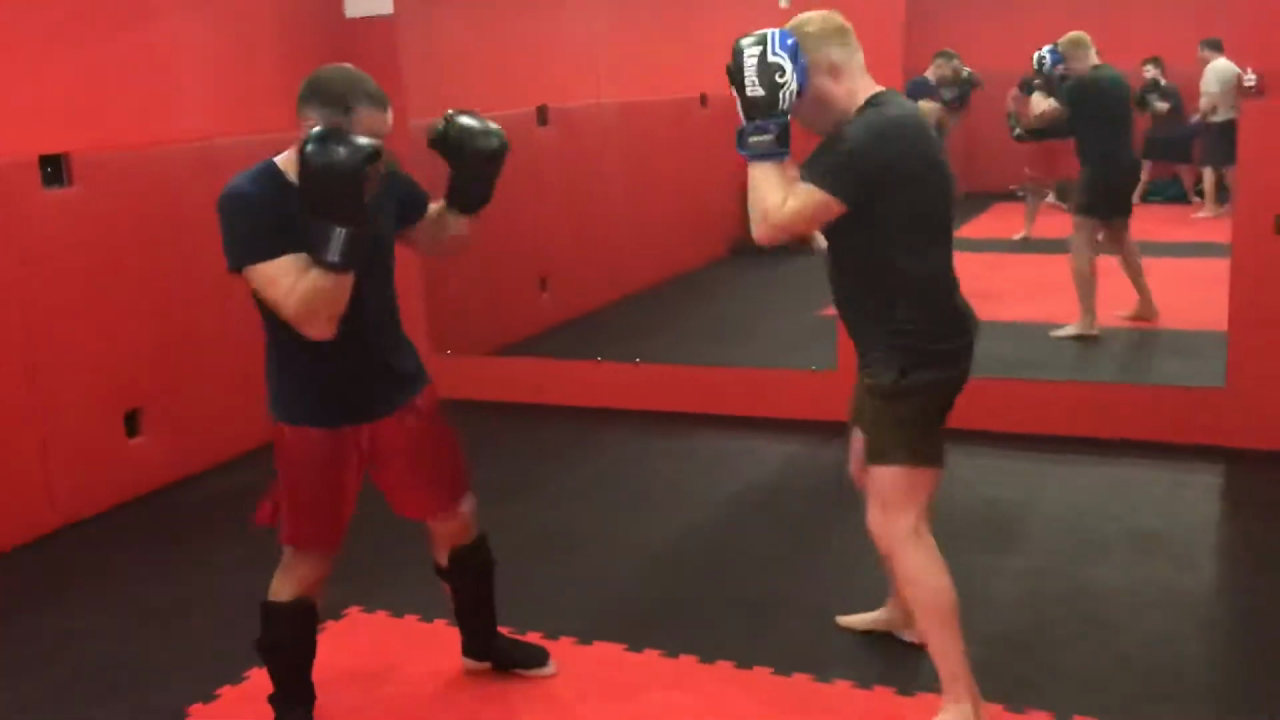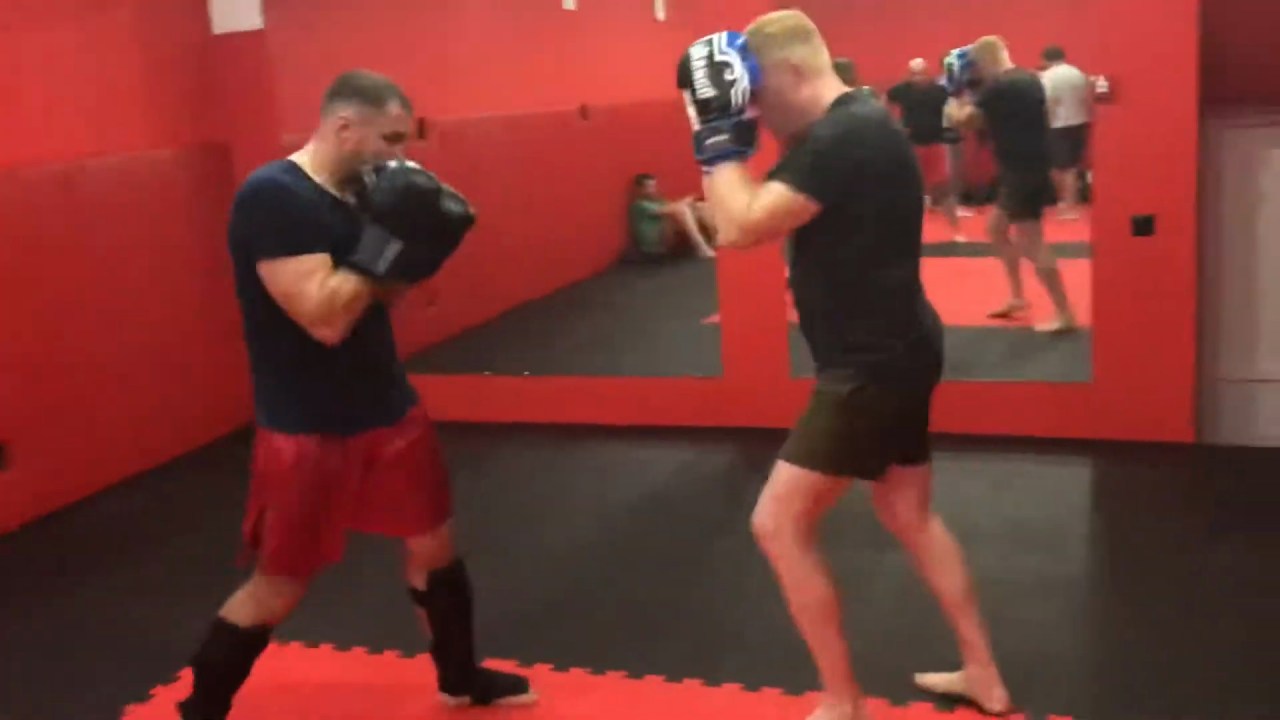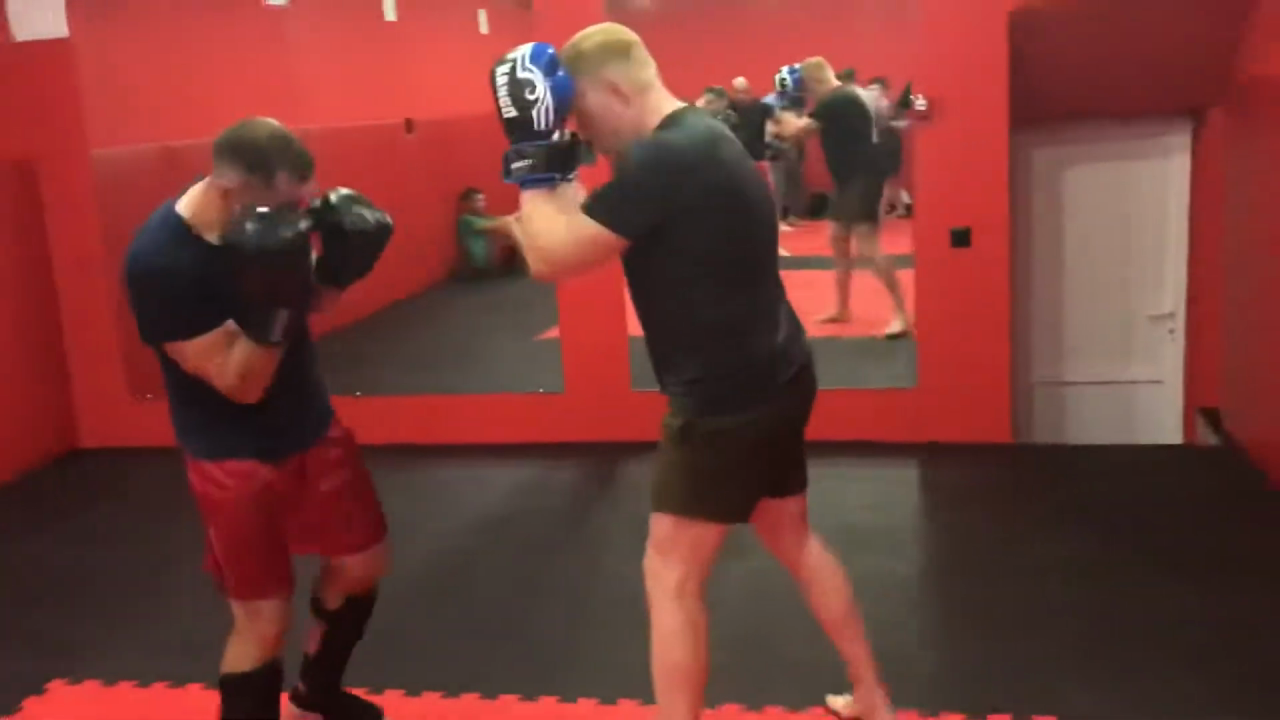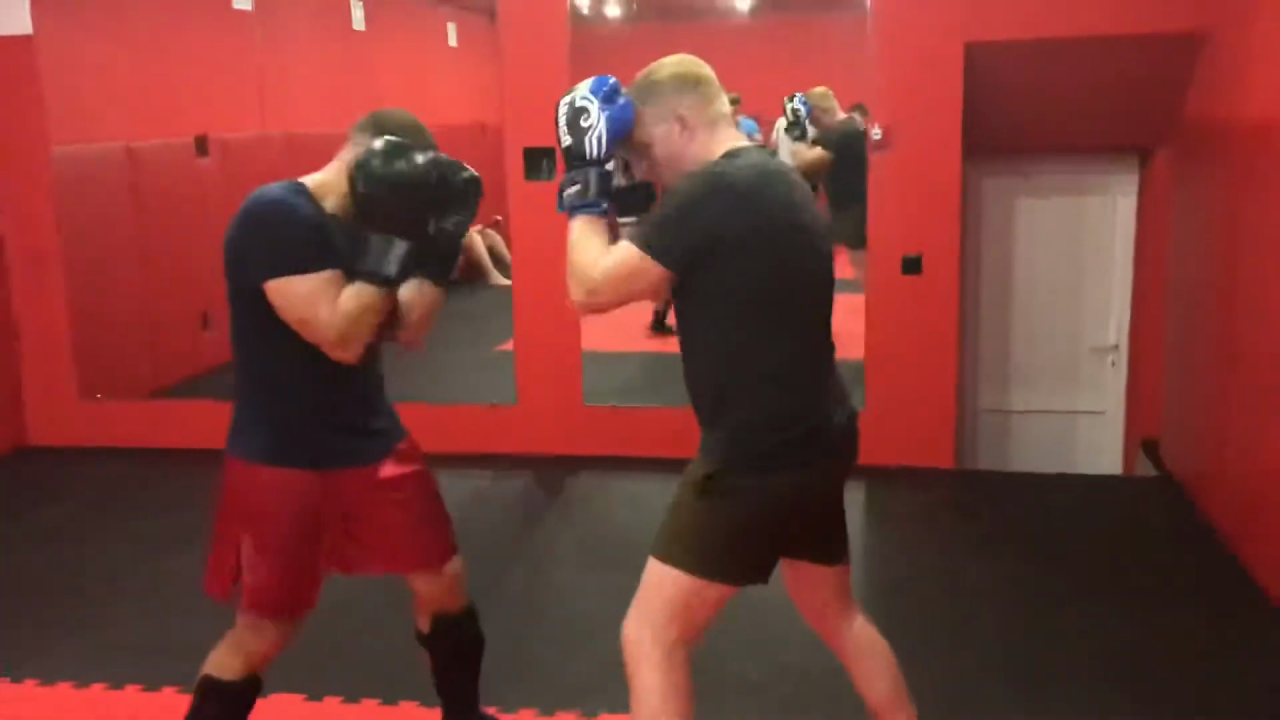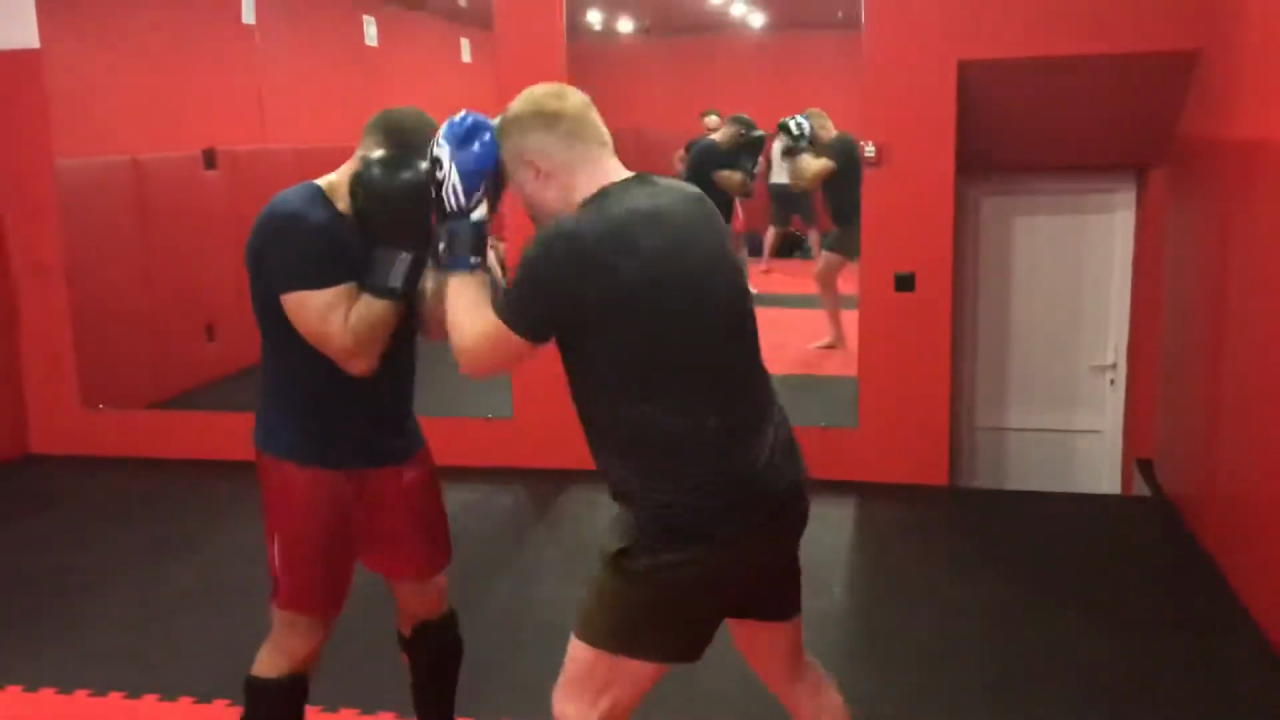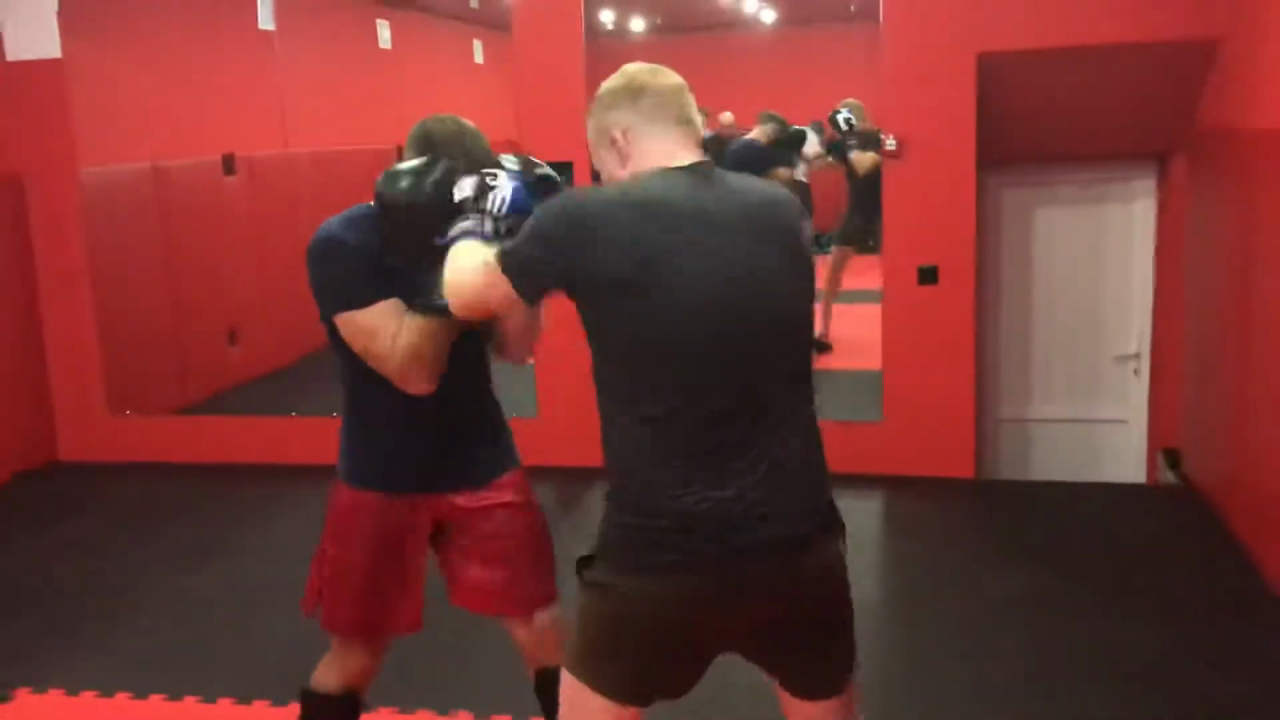
dt=0.5s
person 1, frame 1
left shoulder: (876, 137)
right shoulder: (882, 124)
left elbow: (770, 224)
right elbow: (801, 202)
left wrist: (762, 126)
right wrist: (767, 126)
left hip: (915, 351)
right hip: (912, 342)
left knee: (896, 522)
right knee: (868, 471)
right ankle: (905, 611)
person 1, frame 2
left shoulder: (846, 135)
right shoulder: (853, 126)
left elbow: (739, 227)
right elbow: (768, 207)
left wrist: (717, 131)
right wrist: (725, 130)
left hip: (872, 367)
right hip: (894, 356)
left knee: (778, 525)
right knee: (911, 516)
person 1, frame 3
left shoulder: (664, 162)
right shoulder: (702, 139)
left elbow: (553, 256)
right elbow: (589, 213)
left wrist: (529, 150)
right wrist: (549, 155)
left hip: (726, 398)
right hip: (775, 374)
left knee: (671, 578)
right knee: (794, 539)
person 1, frame 4
left shoulder: (713, 193)
right shoulder: (771, 182)
left elbow: (592, 289)
right elbow: (657, 273)
left wrist: (584, 180)
right wrist: (609, 191)
left hip: (751, 456)
right hip: (813, 441)
left knee: (652, 636)
right knee: (836, 615)
person 1, frame 5
left shoulder: (572, 247)
right shoulder: (688, 205)
left elbow: (476, 352)
left wrist: (459, 232)
left hip: (687, 522)
right hip: (772, 492)
right knee: (787, 667)
person 1, frame 6
left shoulder: (590, 220)
right shoulder: (779, 212)
left elbow: (465, 293)
left wrist: (470, 225)
left hip: (658, 550)
right hip: (797, 539)
person 2, frame 1
left shoulder: (376, 178)
right shoulder: (251, 202)
left elbow: (441, 237)
right elbow: (315, 319)
left wrist: (470, 182)
right wrist: (340, 219)
left hip: (400, 390)
right hip: (316, 414)
left knee: (455, 520)
right knee: (307, 562)
left ankle: (482, 643)
person 2, frame 2
left shoulder: (353, 196)
right shoulder: (271, 197)
right elbow: (324, 319)
left wrist: (418, 252)
right wrist: (384, 237)
left hip: (386, 409)
right hip: (307, 428)
left knee: (434, 544)
right knee: (278, 587)
person 2, frame 3
left shoulder: (267, 219)
right shoulder: (159, 261)
left elbow: (314, 298)
right elbow: (243, 384)
left wrist: (343, 254)
right wrist: (273, 296)
left hip: (310, 424)
right hip: (234, 452)
left knee: (363, 563)
right knee: (264, 619)
person 2, frame 4
left shoulder: (368, 220)
right shoulder: (271, 217)
left elbow: (409, 329)
right elbow: (342, 338)
left wrist: (440, 240)
right wrist: (393, 237)
left hip: (371, 438)
right hip: (281, 459)
left knee: (443, 583)
right knee: (263, 631)
person 2, frame 5
left shoulder: (386, 219)
right shoulder: (293, 224)
left elbow: (433, 322)
right elbow: (355, 352)
right wrist: (394, 247)
left hip: (394, 443)
right hip: (310, 457)
left knee: (425, 595)
right knee: (301, 631)
person 2, frame 6
right shoulder: (342, 247)
left elbow: (515, 345)
right elbow: (414, 372)
right wrist: (433, 259)
left hip: (482, 464)
right hip: (382, 479)
left knee: (542, 631)
right knee: (354, 651)
person 3, frame 1
left shoulder: (1083, 84)
right shoulder: (1114, 77)
left elbow: (1038, 116)
left wrist: (1040, 85)
left hip: (1102, 172)
right hip: (1124, 167)
left knee: (1080, 244)
right knee: (1118, 237)
left ankle: (1086, 322)
right ankle: (1146, 305)
person 3, frame 2
left shoulder: (1001, 87)
right shoulder: (1026, 79)
left elbow: (960, 120)
left wrist: (955, 92)
right wrist: (975, 90)
left hip: (1026, 172)
right hip: (1023, 169)
left knee: (1032, 245)
right knee: (996, 228)
left ankle: (1065, 313)
right ankle: (1017, 297)
person 3, frame 3
left shoulder: (835, 101)
right shoulder: (843, 98)
left elbow: (794, 131)
right elbow: (808, 126)
left hip: (862, 181)
right hip: (850, 181)
left knee: (867, 247)
right knee: (838, 241)
left ankle: (901, 314)
right ankle: (842, 308)
person 3, frame 4
left shoulder: (844, 133)
right shoulder: (838, 131)
left elbow: (806, 162)
right elbow: (812, 156)
right wrist: (800, 133)
left hip: (856, 211)
right hip: (841, 209)
person 3, frame 5
left shoulder: (842, 145)
right shoulder: (826, 148)
left elbow: (812, 174)
right elbow: (804, 182)
left wrist: (802, 144)
right wrist: (793, 152)
left hip: (861, 222)
right hip: (845, 223)
right knee: (822, 273)
right ankle: (837, 335)
person 3, frame 6
left shoulder: (878, 138)
right shoulder: (846, 141)
left elbow: (864, 167)
left wrist: (849, 137)
left hip: (882, 214)
right hip: (857, 212)
right knee: (833, 267)
right ankle: (823, 329)
